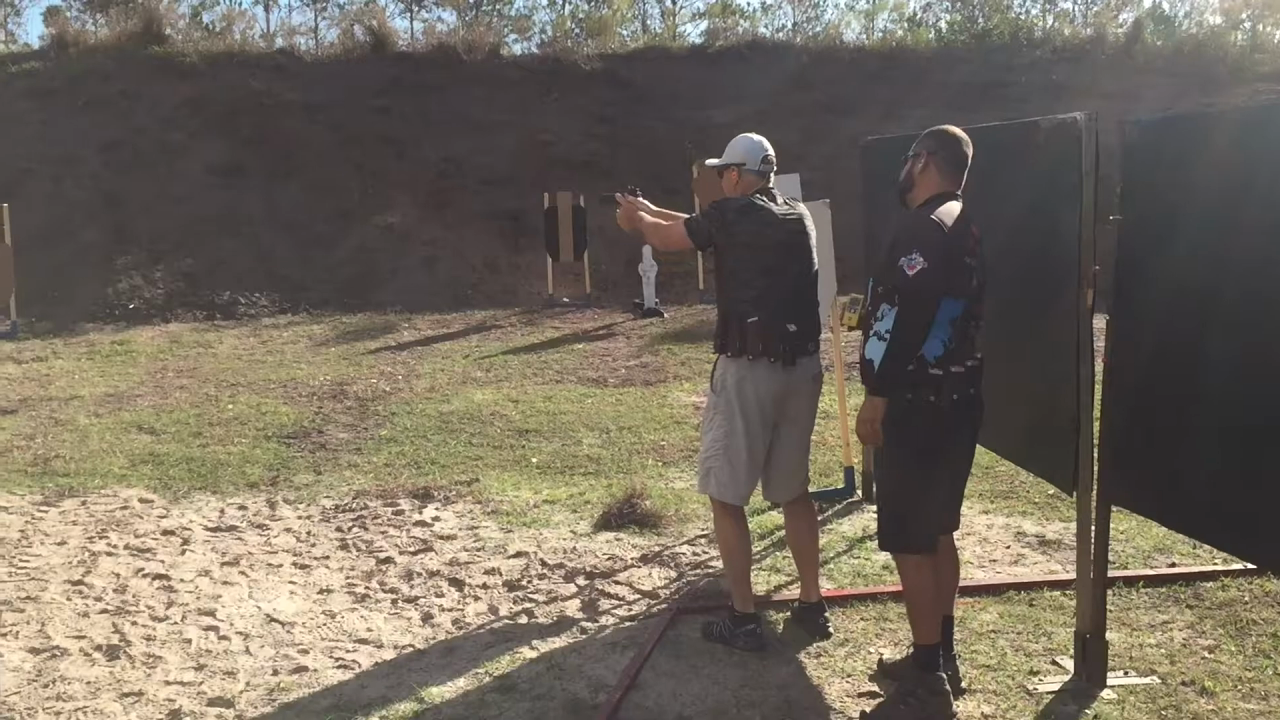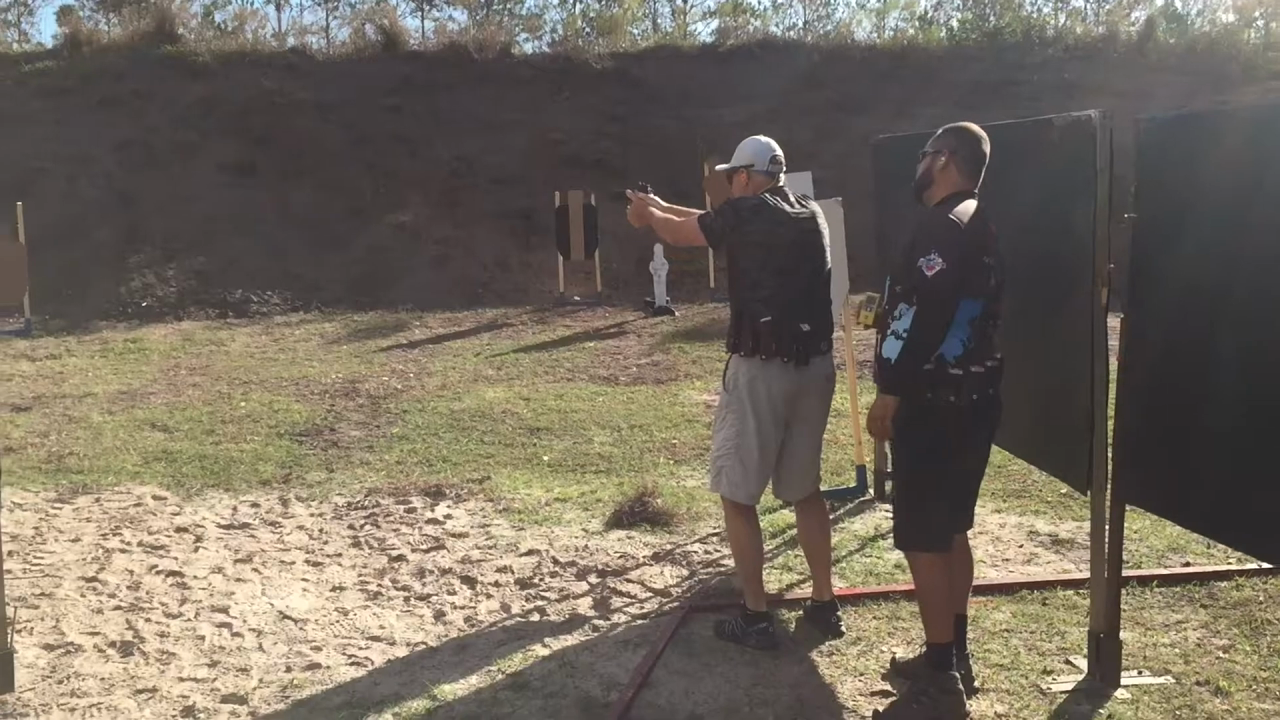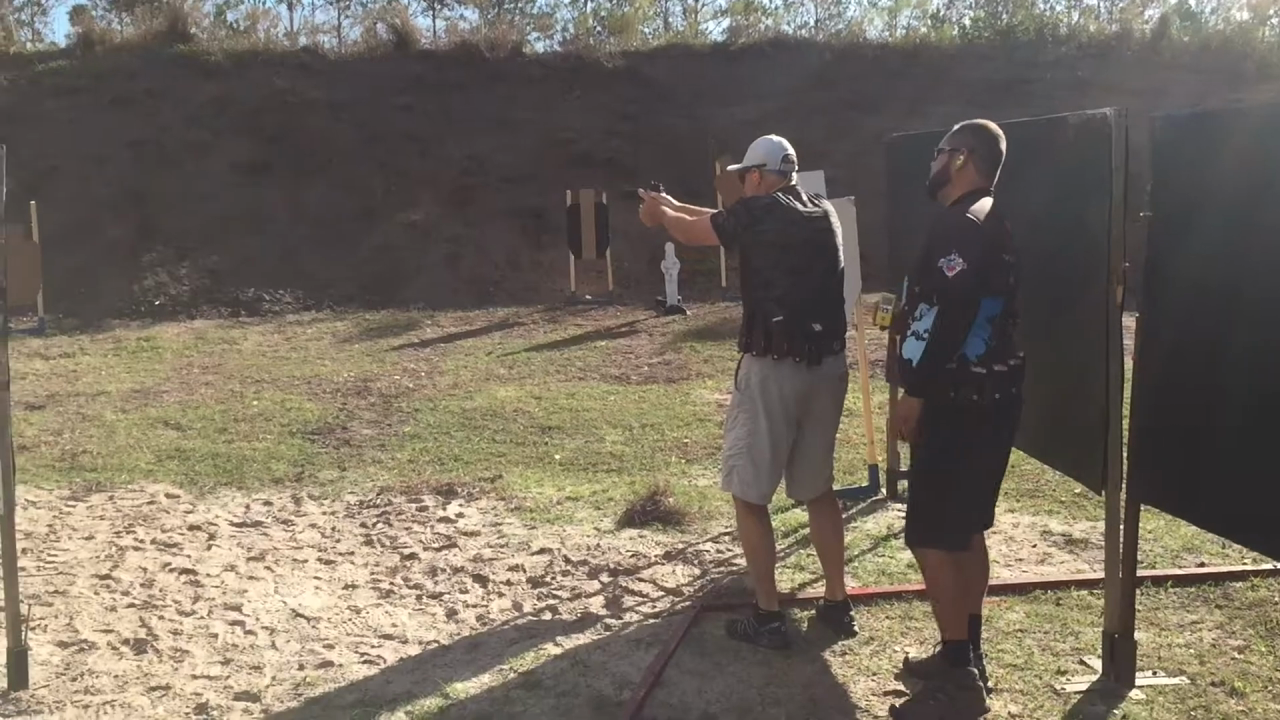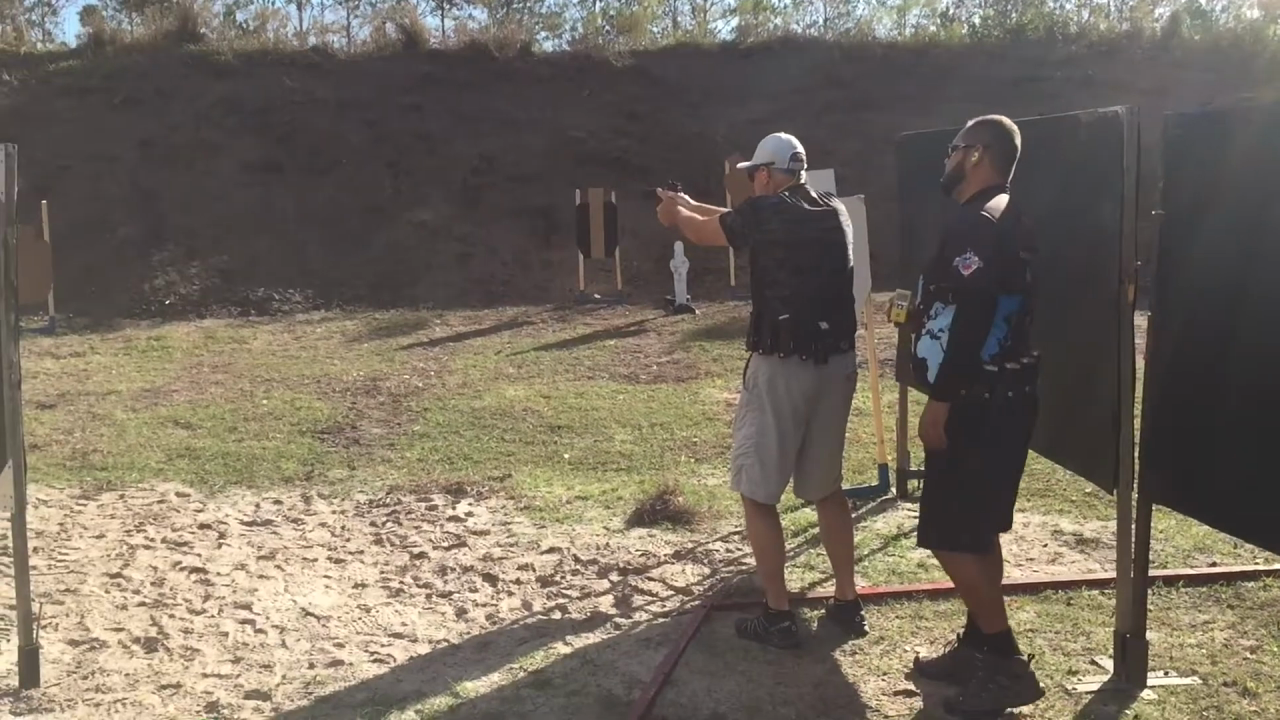
dt=0.2s
person 1, frame 1
left shoulder: (923, 226)
right shoulder: (962, 228)
left elbow: (914, 315)
left wrist: (878, 395)
right wrist: (874, 319)
left hip: (919, 401)
right hip: (952, 395)
left knee: (910, 538)
right knee: (935, 530)
right ankle: (939, 655)
person 1, frame 2
left shoulder: (941, 226)
right shoulder: (978, 226)
left elbow: (931, 316)
left wrist: (890, 391)
right wrist: (891, 317)
left hip: (936, 400)
right hip: (968, 395)
left knee: (924, 537)
right knee: (949, 529)
right ankle: (952, 655)
person 1, frame 3
left shoulder: (959, 225)
right shoulder: (991, 223)
left elbow: (953, 315)
left wrist: (914, 393)
right wrist: (907, 319)
left hip: (959, 400)
right hip: (985, 395)
left knee: (933, 534)
right knee: (964, 528)
right ankle: (963, 653)
person 1, frame 4
left shoulder: (976, 222)
right shoulder: (1004, 220)
left elbow: (972, 317)
left wrist: (939, 398)
right wrist: (922, 315)
left hip: (977, 400)
right hip: (998, 395)
left knee: (951, 537)
right knee: (976, 531)
left ankle: (1008, 663)
right ankle: (977, 648)
person 2, frame 1
left shoulder: (731, 213)
right shoulder: (797, 215)
left elbow: (669, 239)
left wrist: (636, 217)
right wrist: (651, 208)
left hip: (748, 369)
right hip: (801, 366)
left knee: (726, 496)
right knee: (794, 490)
left ankle: (743, 618)
right ankle: (812, 605)
person 2, frame 2
left shoulder: (744, 213)
right shoulder: (810, 213)
left elbow: (681, 234)
left wrist: (648, 214)
right wrist: (661, 204)
left hip: (761, 369)
right hip: (814, 365)
left knee: (737, 494)
right knee: (806, 488)
left ankle: (755, 617)
right ankle: (824, 603)
person 2, frame 3
left shoulder: (757, 212)
right shoulder: (822, 212)
left elbow: (695, 234)
left wrist: (660, 213)
right wrist: (674, 204)
left hip: (773, 368)
right hip: (828, 365)
left knee: (749, 494)
right knee: (818, 488)
left ankle: (768, 616)
right ankle: (837, 603)
person 2, frame 4
left shoulder: (765, 211)
right shoulder: (833, 211)
left elbow: (705, 233)
left wrist: (677, 212)
right wrist: (691, 203)
left hip: (781, 367)
right hip: (836, 363)
left knee: (758, 494)
right knee: (827, 488)
left ankle: (777, 615)
right ankle: (847, 602)
